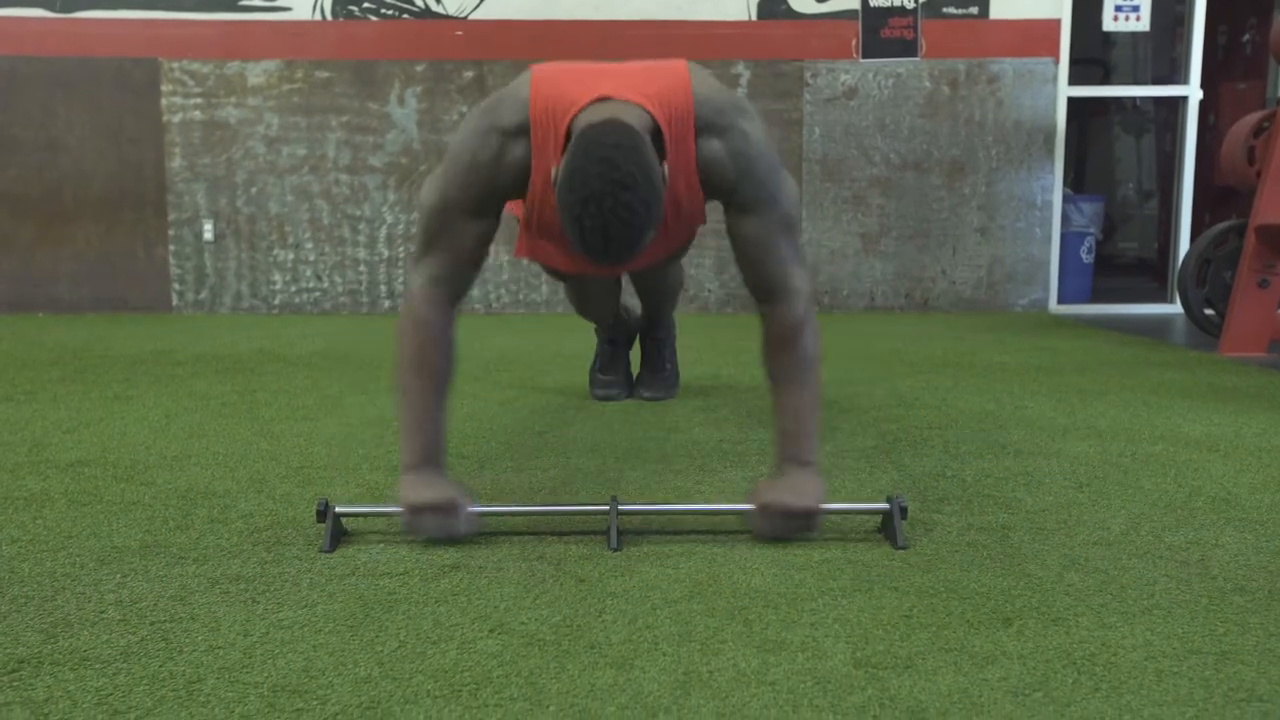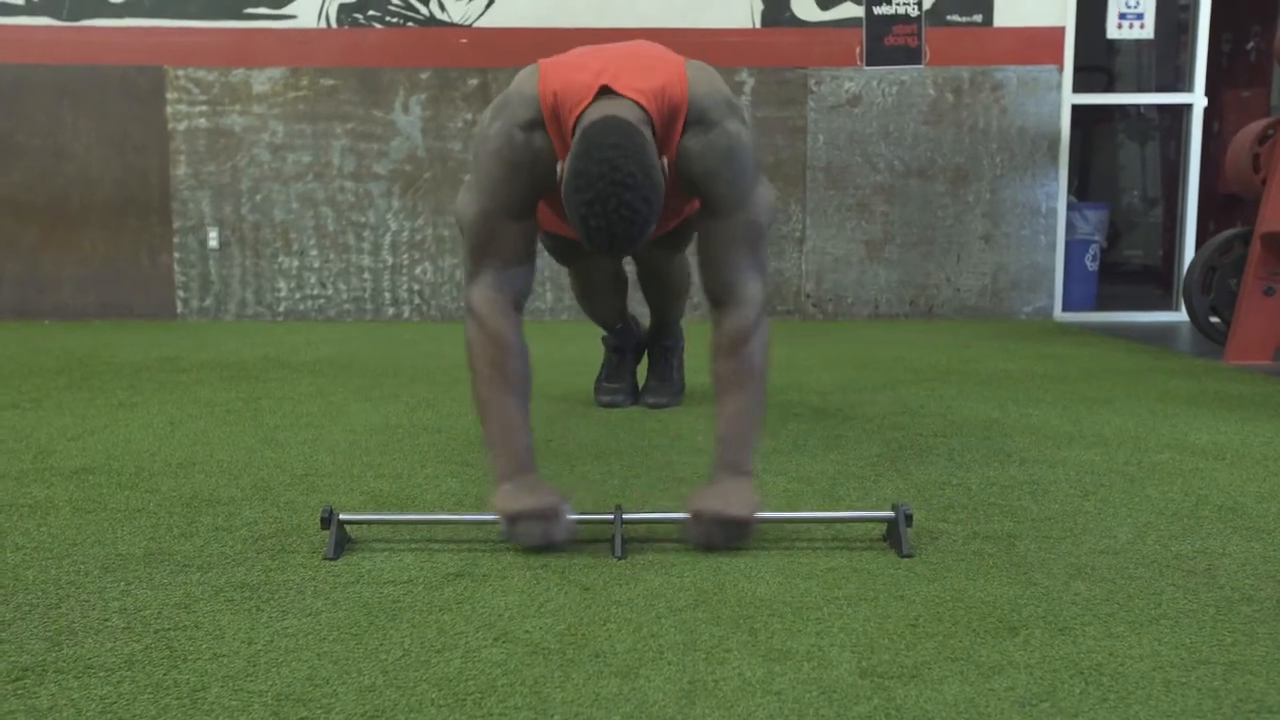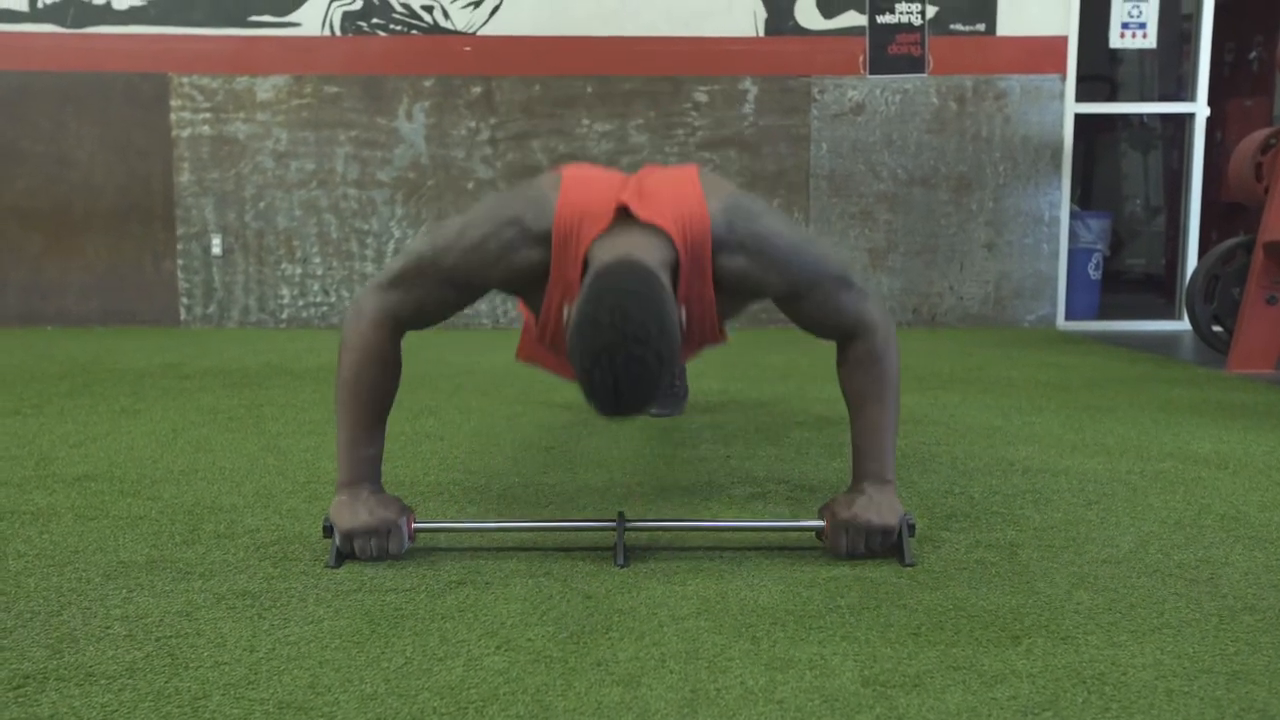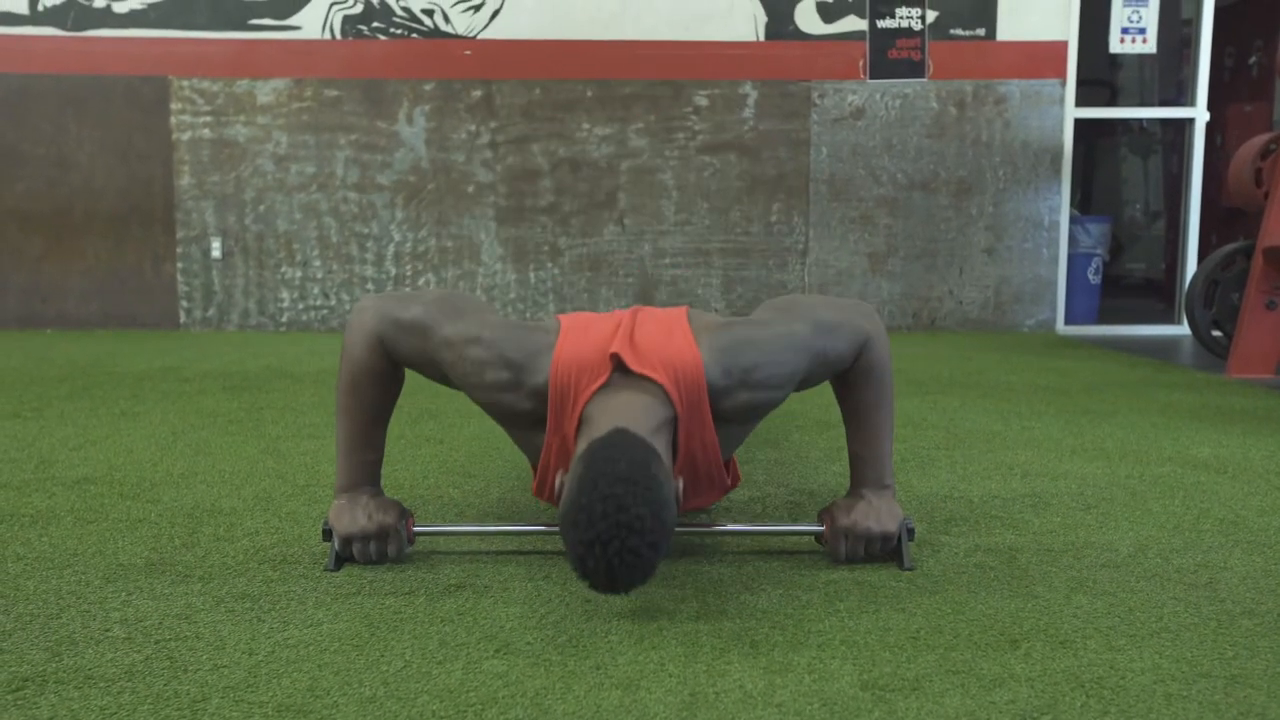
dt=0.4s
person 1, frame 1
left shoulder: (722, 137)
right shoulder: (501, 139)
left elbow: (784, 295)
right elbow: (431, 290)
left wrist: (796, 462)
right wrist: (421, 464)
left ankle: (658, 333)
right ankle: (612, 333)
person 1, frame 2
left shoulder: (712, 133)
right shoulder: (516, 134)
left elbow: (739, 301)
right elbow: (492, 299)
left wrist: (735, 471)
right wrist: (514, 473)
left hip: (674, 136)
left ankle: (665, 340)
right ankle: (621, 338)
person 1, frame 3
left shoulder: (738, 246)
right shoulder: (517, 238)
left elbow: (867, 327)
right elbow: (374, 314)
left wrist: (876, 483)
right wrist: (356, 485)
left hip: (681, 281)
right hip: (571, 283)
left ankle: (672, 364)
person 1, frame 4
left shoulder: (725, 377)
right shoulder: (523, 379)
left elbow: (865, 332)
right elbow: (370, 322)
left wrist: (874, 490)
right wrist: (354, 491)
right hip: (574, 379)
